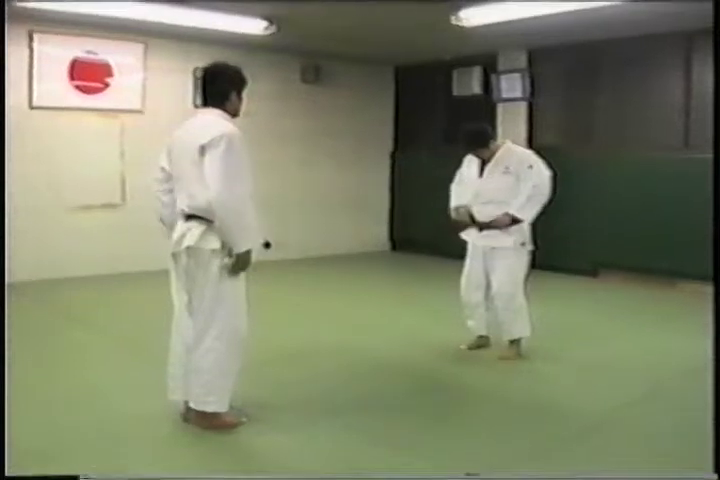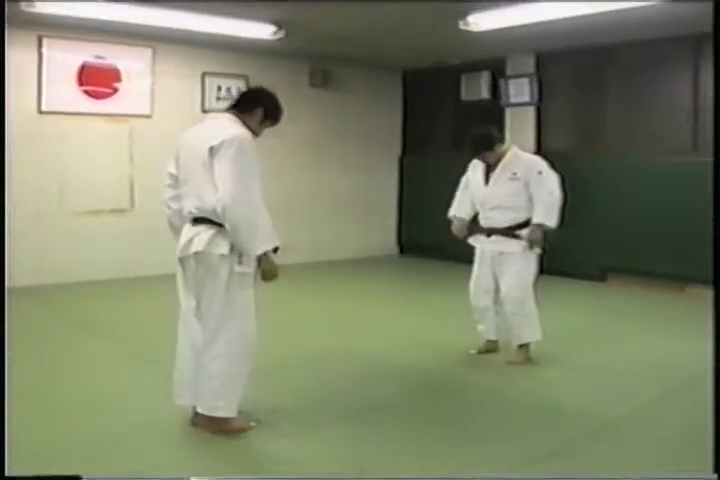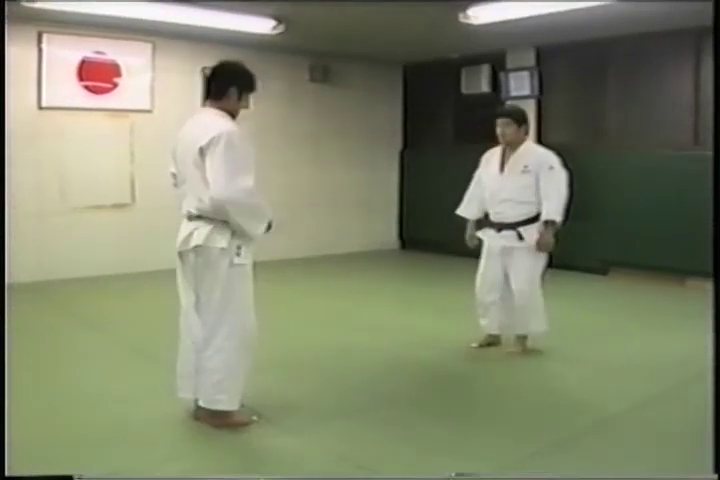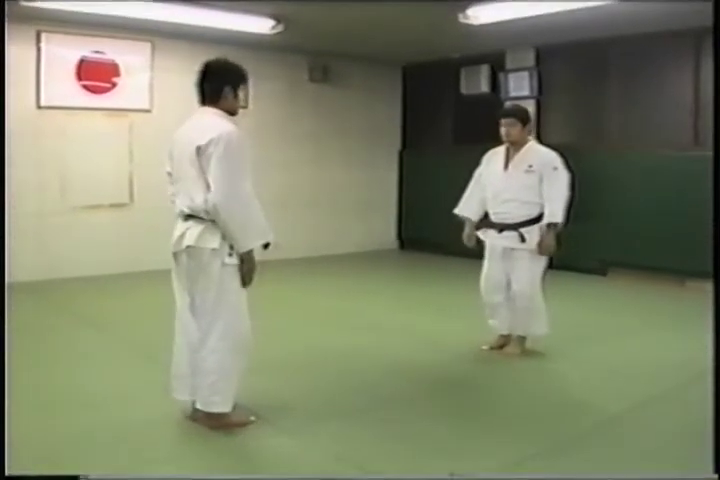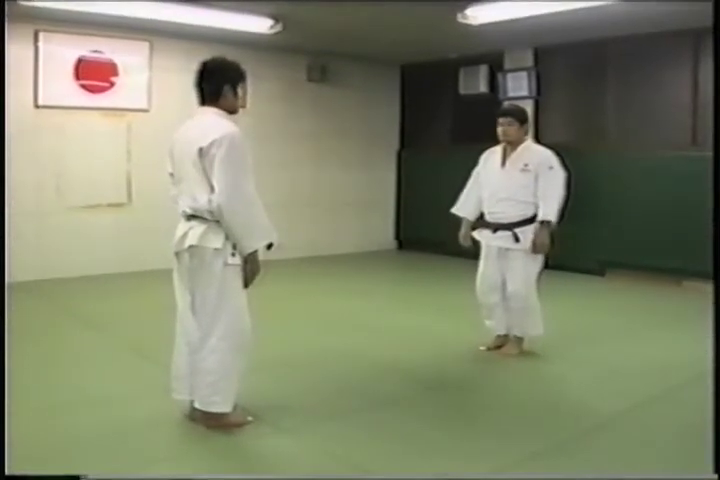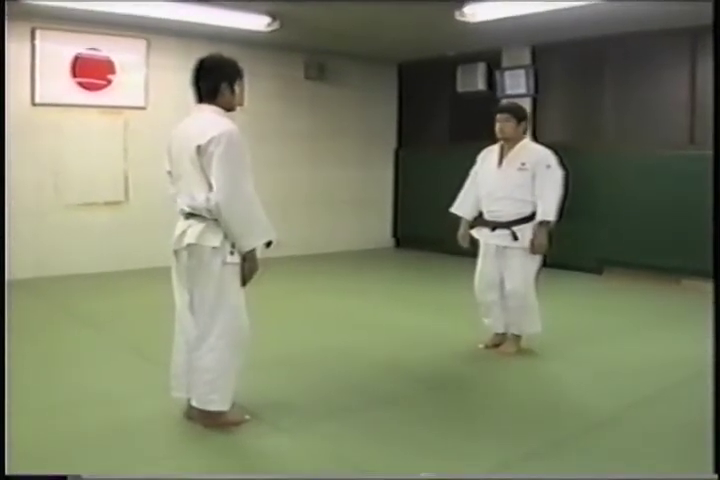
dt=0.7s
person 1, frame 1
left shoulder: (184, 131)
right shoulder: (224, 133)
left elbow: (165, 189)
right elbow: (227, 197)
left wrist: (181, 228)
right wrist: (243, 246)
left hip: (186, 237)
right hip: (215, 242)
left knee: (190, 320)
right knee: (218, 325)
left ankle: (191, 400)
right ankle: (206, 407)
person 1, frame 2
left shoulder: (194, 133)
right shoulder: (236, 137)
left elbow: (173, 193)
right elbow: (239, 201)
right wrist: (264, 252)
left hip: (192, 240)
right hip: (221, 245)
left knee: (197, 325)
right knee: (228, 330)
left ankle: (201, 404)
right ankle: (215, 412)
person 1, frame 3
left shoulder: (189, 129)
right shoulder: (225, 131)
right elbow: (230, 194)
right wrist: (261, 220)
left hip: (193, 233)
right hip: (221, 240)
left knee: (199, 319)
right knee: (228, 324)
left ankle: (202, 398)
right ankle: (217, 406)
person 1, frame 4
left shoulder: (185, 130)
right shoulder: (224, 132)
right elbow: (230, 198)
right wrist: (247, 247)
left hip: (188, 234)
right hip: (215, 241)
left knee: (195, 321)
right knee: (224, 325)
left ankle: (200, 399)
right ankle: (214, 408)
person 1, frame 5
left shoulder: (185, 131)
right shoulder: (225, 133)
right elbow: (233, 198)
right wrist: (251, 248)
left hip: (190, 234)
right hip: (217, 241)
left knee: (194, 321)
right knee: (223, 325)
left ankle: (197, 400)
right ankle: (213, 407)
person 1, frame 6
left shoulder: (182, 129)
right shoulder: (223, 131)
right elbow: (231, 197)
right wrist: (249, 246)
left hip: (188, 232)
right hip: (215, 239)
left knee: (193, 319)
right knee: (221, 324)
left ankle: (195, 398)
right ankle: (210, 406)
person 2, frame 1
left shoulder: (523, 158)
right shoulder: (470, 161)
left elbow: (539, 189)
right elbow: (459, 185)
left wrist: (510, 215)
right wrist: (460, 207)
left hip: (510, 235)
right hip: (478, 234)
left knee: (506, 289)
right knee: (472, 287)
left ankle: (514, 342)
right ankle: (481, 334)
person 2, frame 2
left shoulder: (529, 164)
right shoulder: (475, 166)
left elbow: (548, 195)
right elbow: (466, 193)
left wrist: (539, 228)
right wrist: (459, 218)
left hip: (518, 241)
right hip: (486, 240)
left knee: (516, 293)
right knee: (481, 291)
left ankle: (523, 346)
right ankle: (491, 339)
person 2, frame 3
left shoulder: (542, 158)
right shoulder: (490, 157)
left elbow: (554, 195)
right elbow: (478, 192)
left wrist: (548, 230)
right wrist: (472, 224)
left hip: (526, 235)
right hip: (495, 234)
left knee: (524, 289)
right knee: (487, 285)
left ankle: (522, 337)
right ankle: (492, 333)
person 2, frame 4
left shoulder: (546, 158)
right shoulder: (492, 157)
left elbow: (555, 197)
right elbow: (477, 191)
left wrist: (550, 233)
right wrist: (470, 224)
left hip: (528, 235)
right hip: (496, 234)
left knee: (525, 289)
right knee: (492, 286)
left ankle: (520, 337)
right ankle: (503, 333)
person 2, frame 5
left shoulder: (542, 157)
right shoulder: (489, 156)
left elbow: (551, 195)
right elbow: (474, 191)
left wrist: (543, 231)
right wrist: (466, 224)
left hip: (523, 234)
right hip: (492, 234)
left knee: (519, 288)
right knee: (488, 286)
left ankle: (517, 337)
right ankle: (501, 333)
person 2, frame 6
left shoulder: (539, 156)
right shoulder: (487, 155)
left elbow: (548, 195)
right elbow: (472, 191)
left wrist: (542, 231)
right wrist: (465, 224)
left hip: (522, 233)
right hip: (491, 233)
left knee: (518, 287)
right knee: (486, 285)
left ankle: (515, 335)
right ankle: (499, 331)
